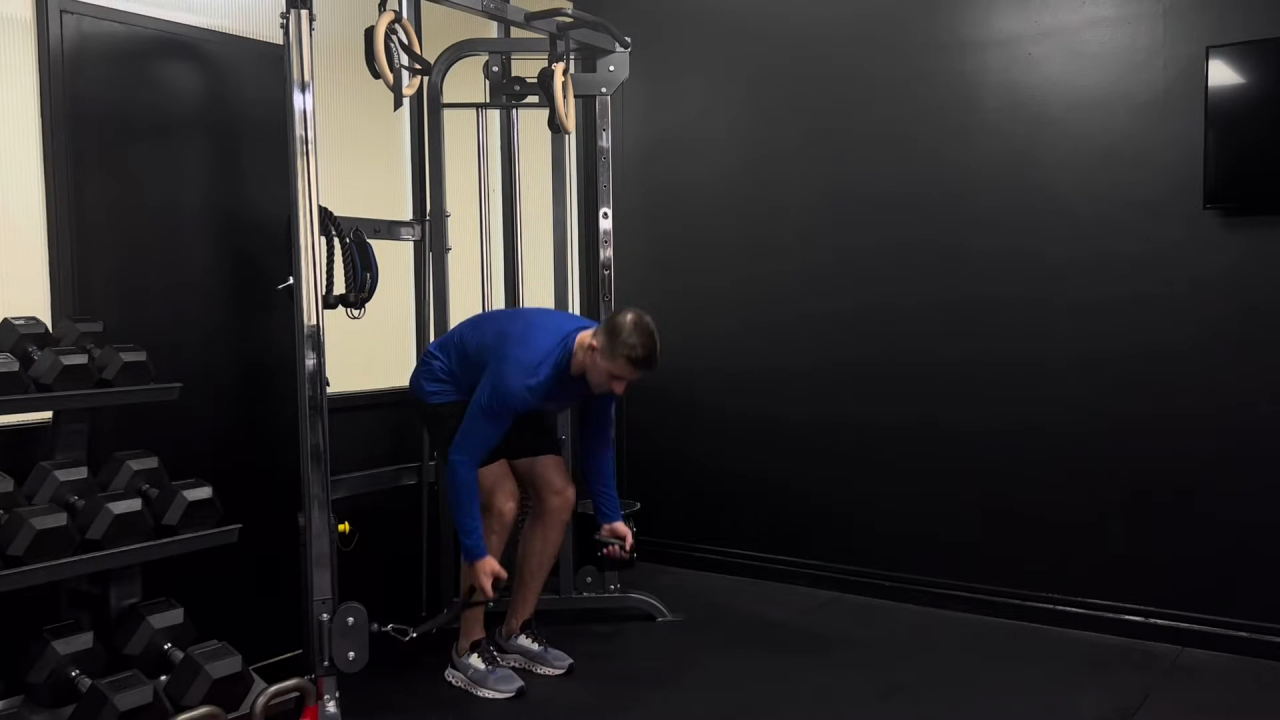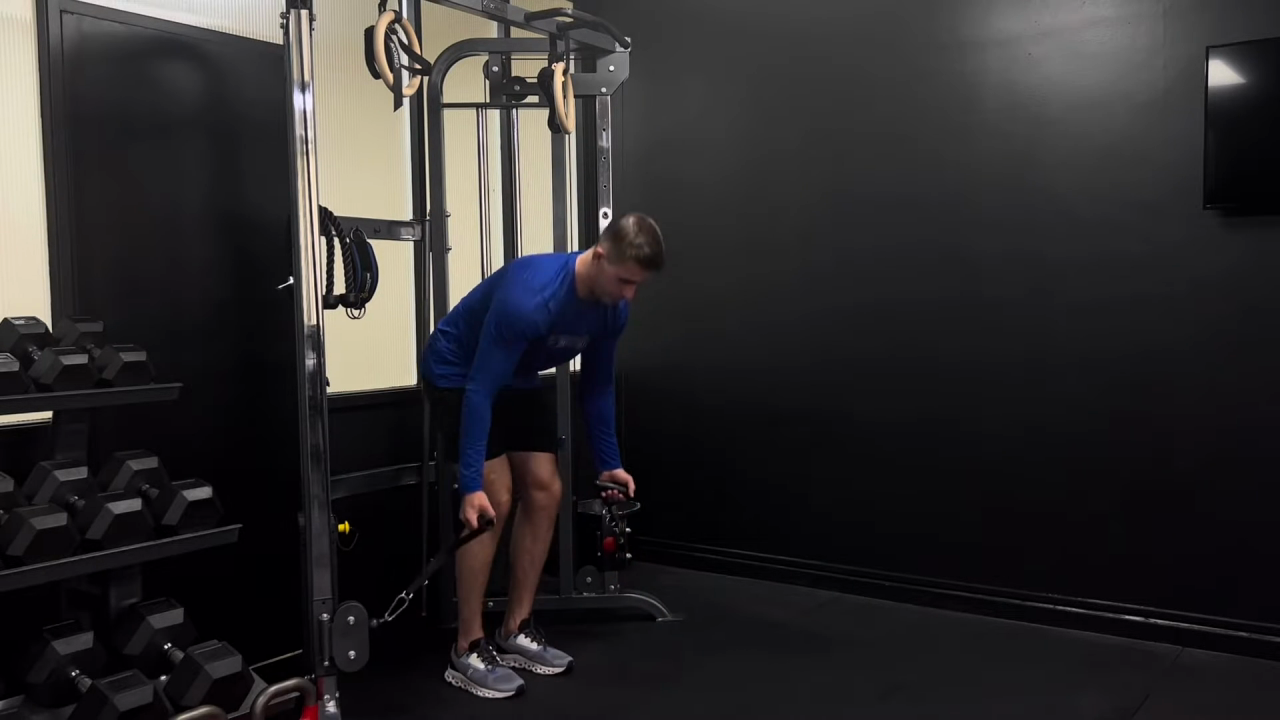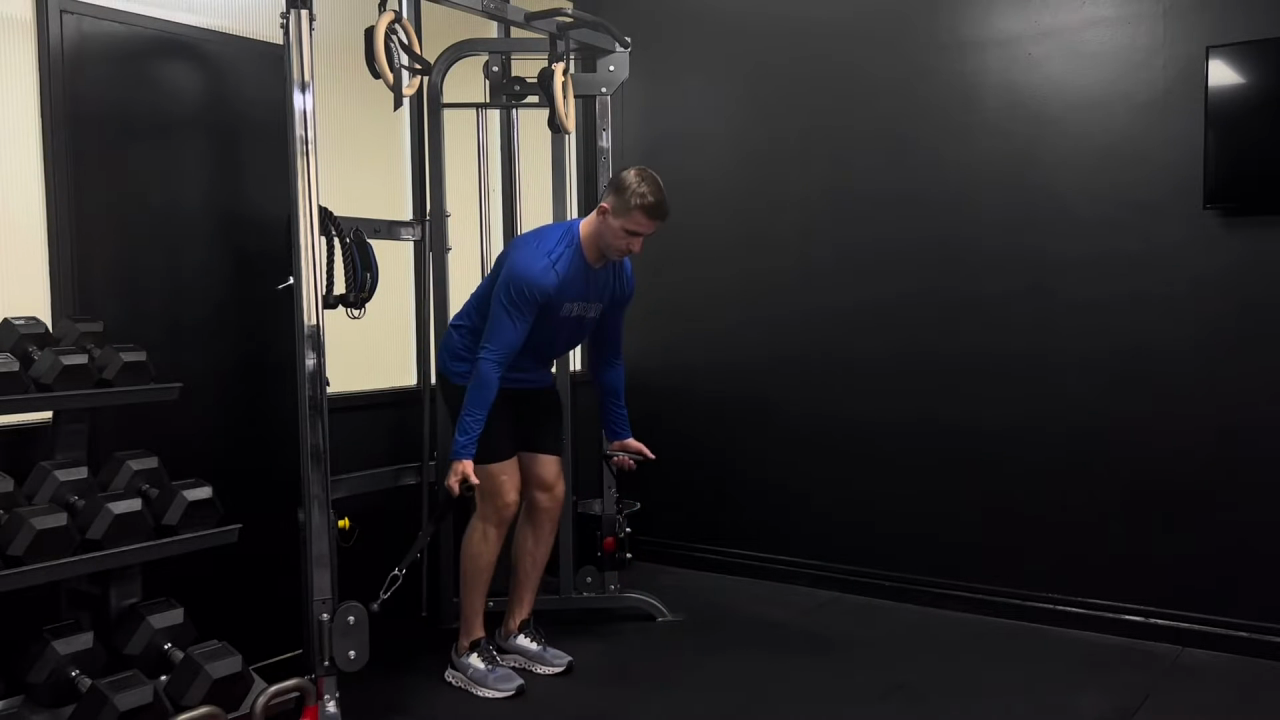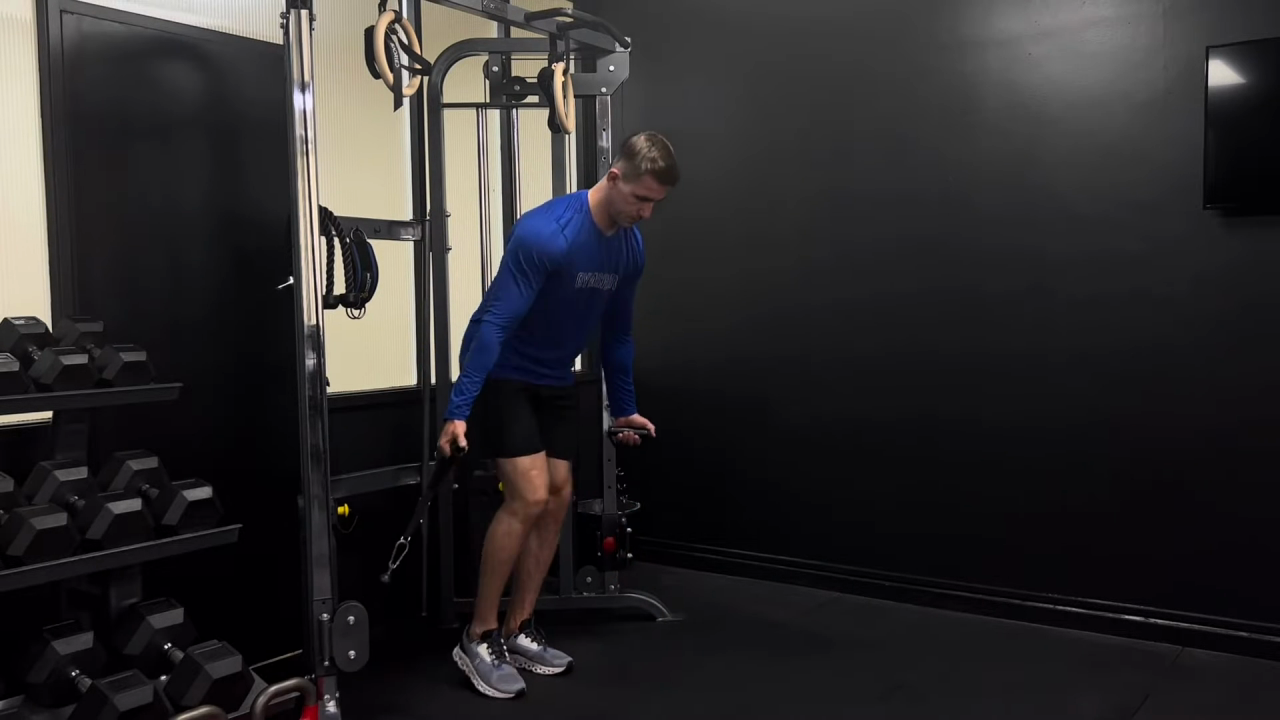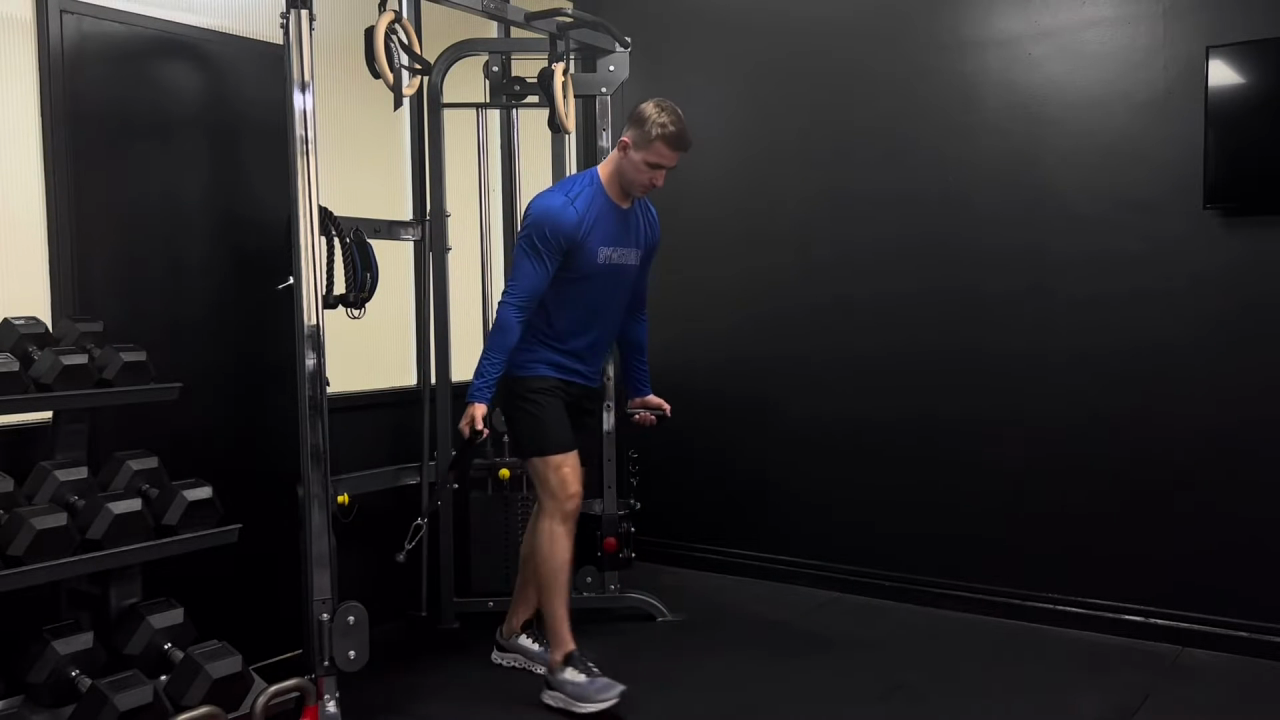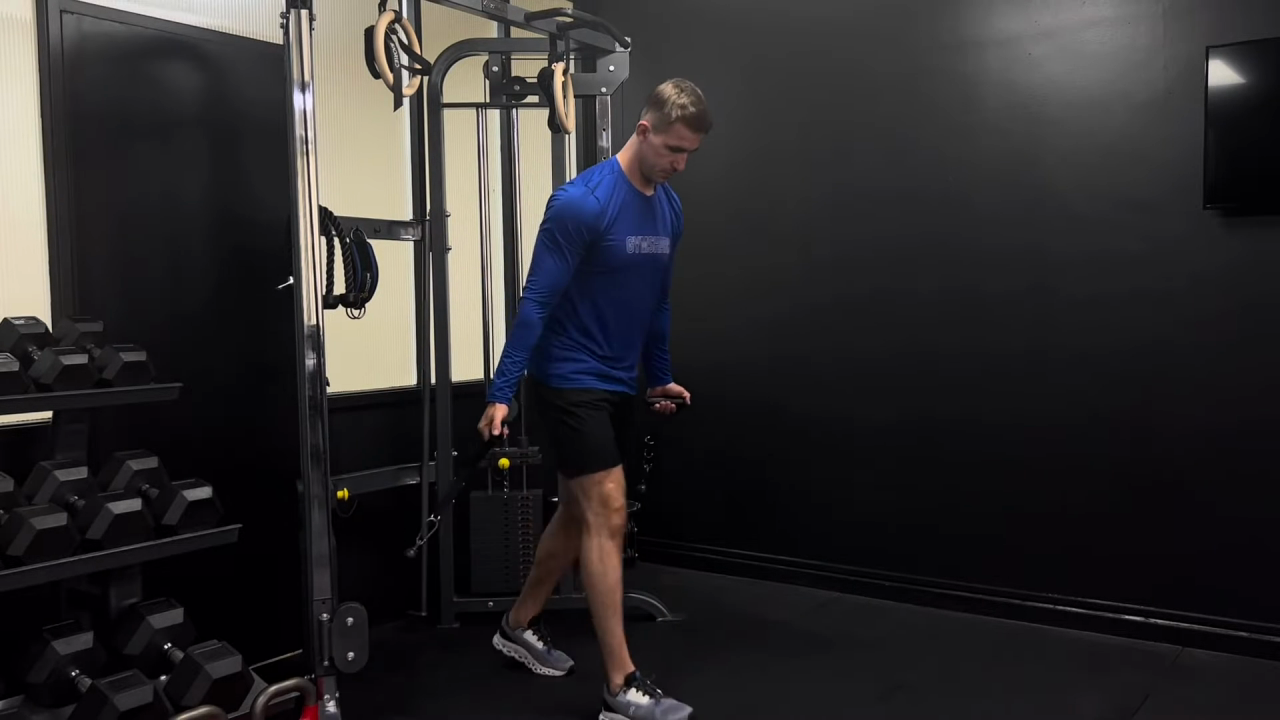
dt=0.2s
person 1, frame 1
left shoulder: (603, 365)
right shoulder: (524, 373)
left elbow: (598, 441)
right elbow: (462, 459)
left wrist: (610, 516)
right wrist: (475, 552)
left hip: (507, 387)
right hip: (448, 388)
left knee: (558, 495)
right knee: (502, 503)
left ankle: (515, 632)
right ankle: (469, 650)
person 1, frame 2
left shoulder: (611, 306)
right shoulder: (530, 297)
left elbow: (599, 385)
right elbow: (479, 391)
left wrist: (610, 462)
right wrist: (471, 483)
left hip: (519, 382)
right hip: (458, 376)
left knee: (545, 492)
right knee: (496, 496)
left ankle: (514, 632)
right ankle: (467, 650)
person 1, frame 3
left shoulder: (618, 275)
right shoulder: (537, 265)
left elbow: (607, 357)
right elbow: (491, 360)
left wrist: (619, 432)
right wrist: (463, 450)
left hip: (532, 380)
right hip: (473, 373)
left knee: (548, 494)
right knee: (501, 501)
left ankle: (515, 632)
right ankle: (468, 649)
person 1, frame 4
left shoulder: (630, 248)
right shoulder: (546, 234)
left elbow: (617, 333)
right elbow: (494, 324)
left wrist: (625, 408)
right wrist: (459, 411)
left hip: (553, 380)
right hip: (501, 374)
left knee: (557, 498)
right knee: (529, 497)
left ankle: (517, 630)
right ankle: (478, 636)
person 1, frame 5
left shoulder: (645, 222)
right shoulder: (558, 211)
left elbow: (633, 312)
right elbow: (515, 307)
left wrist: (639, 387)
right wrist: (480, 393)
left hip: (583, 379)
right hip: (532, 374)
left knee: (562, 505)
right knee: (563, 499)
left ankle: (514, 633)
right ankle: (565, 661)
person 1, frame 6
left shoulder: (669, 209)
right shoulder: (581, 203)
right elbow: (537, 302)
left wrist: (661, 376)
right wrist: (501, 393)
left hip: (618, 383)
right hip: (569, 382)
left knee: (580, 511)
right knee: (608, 517)
left ankle: (519, 624)
